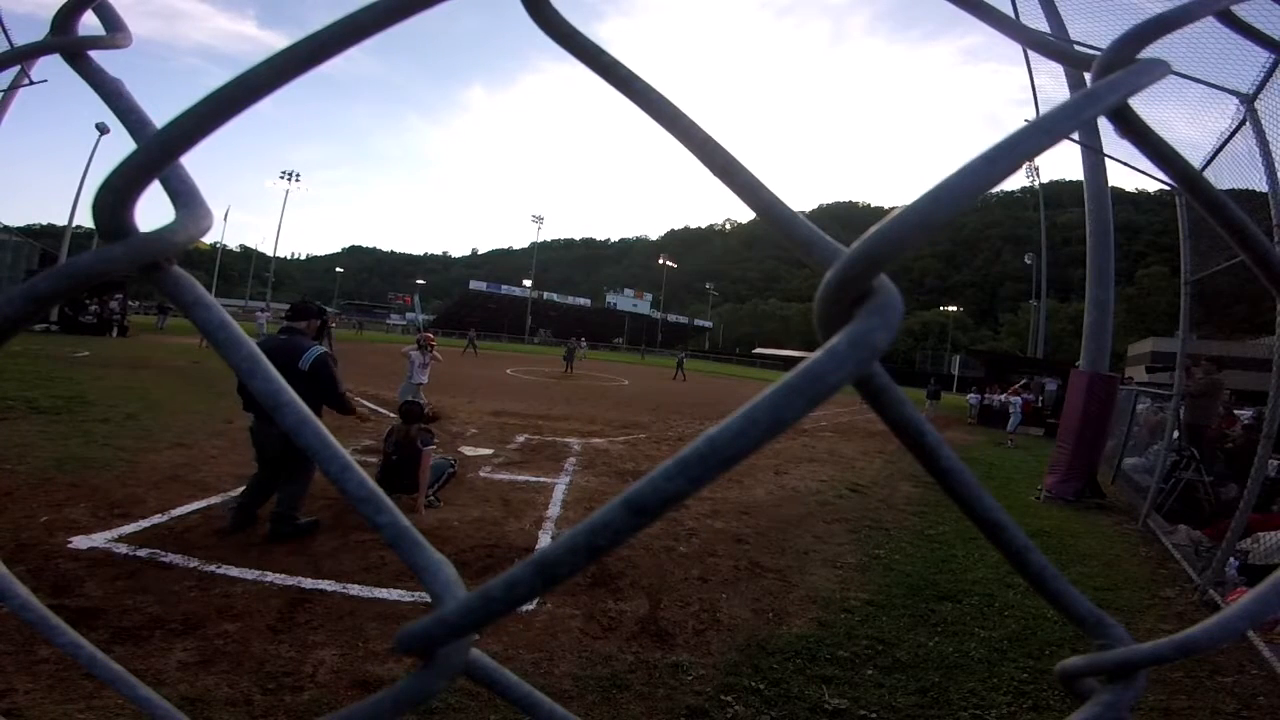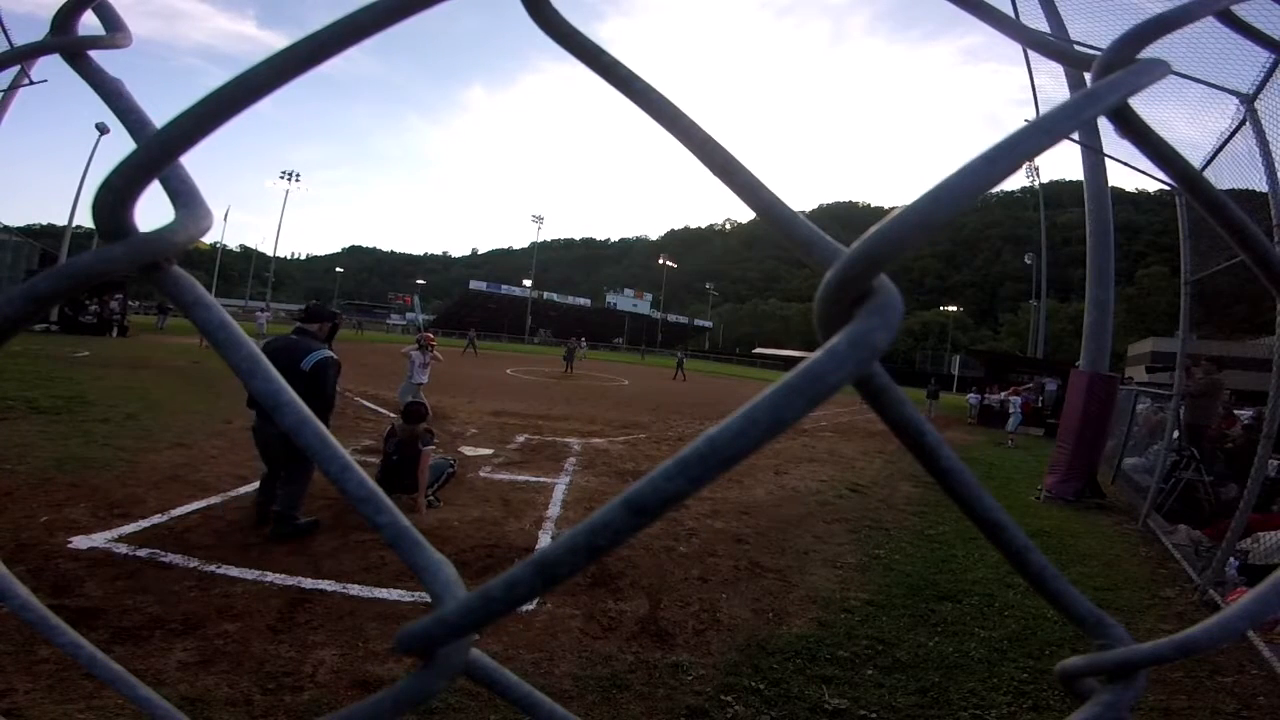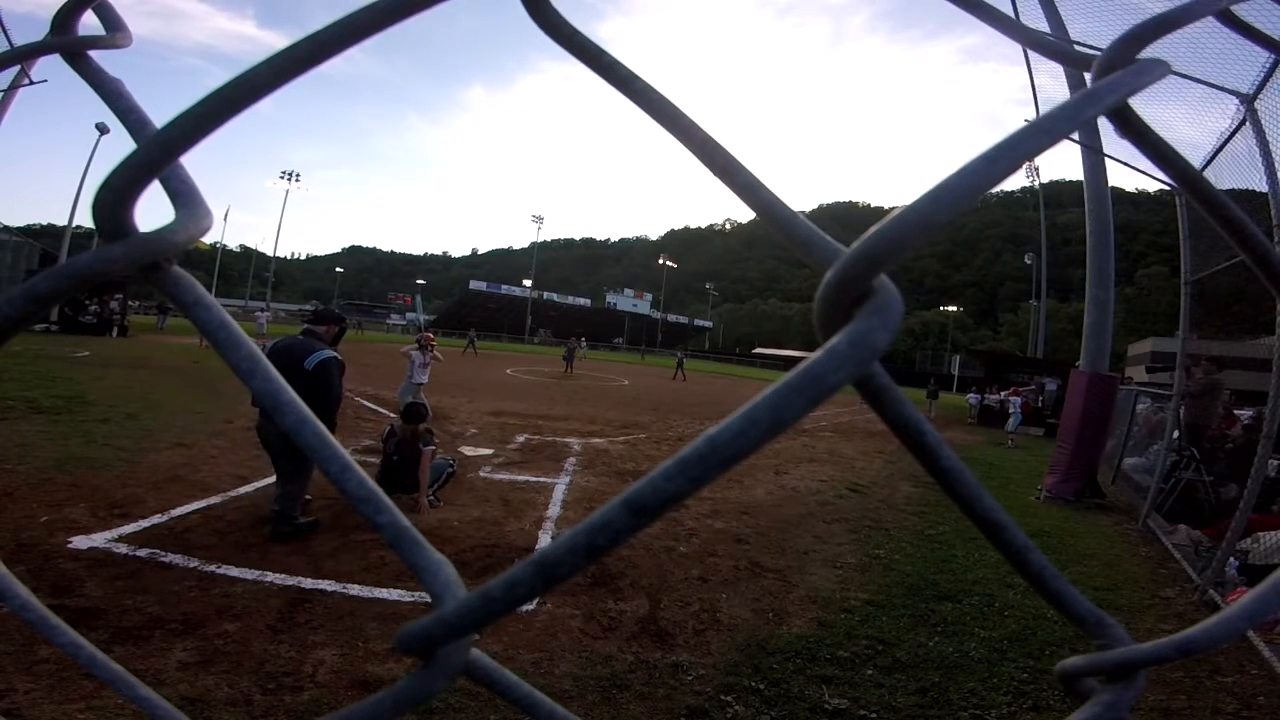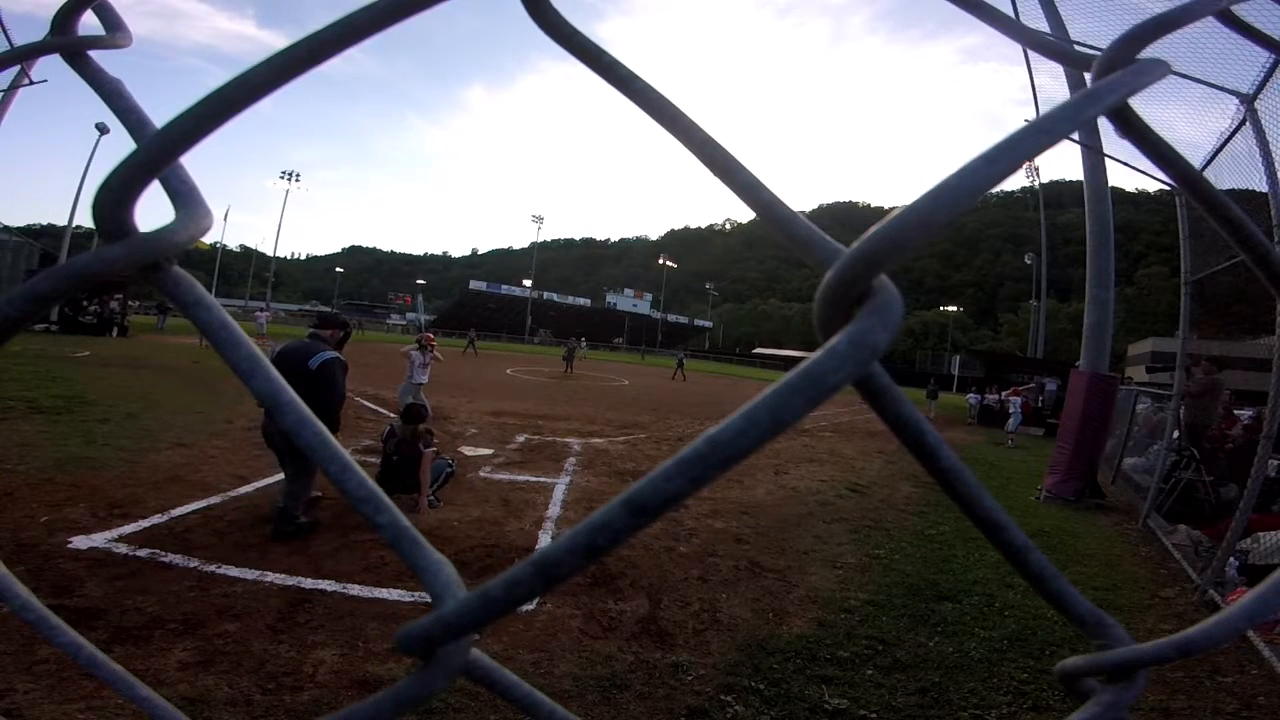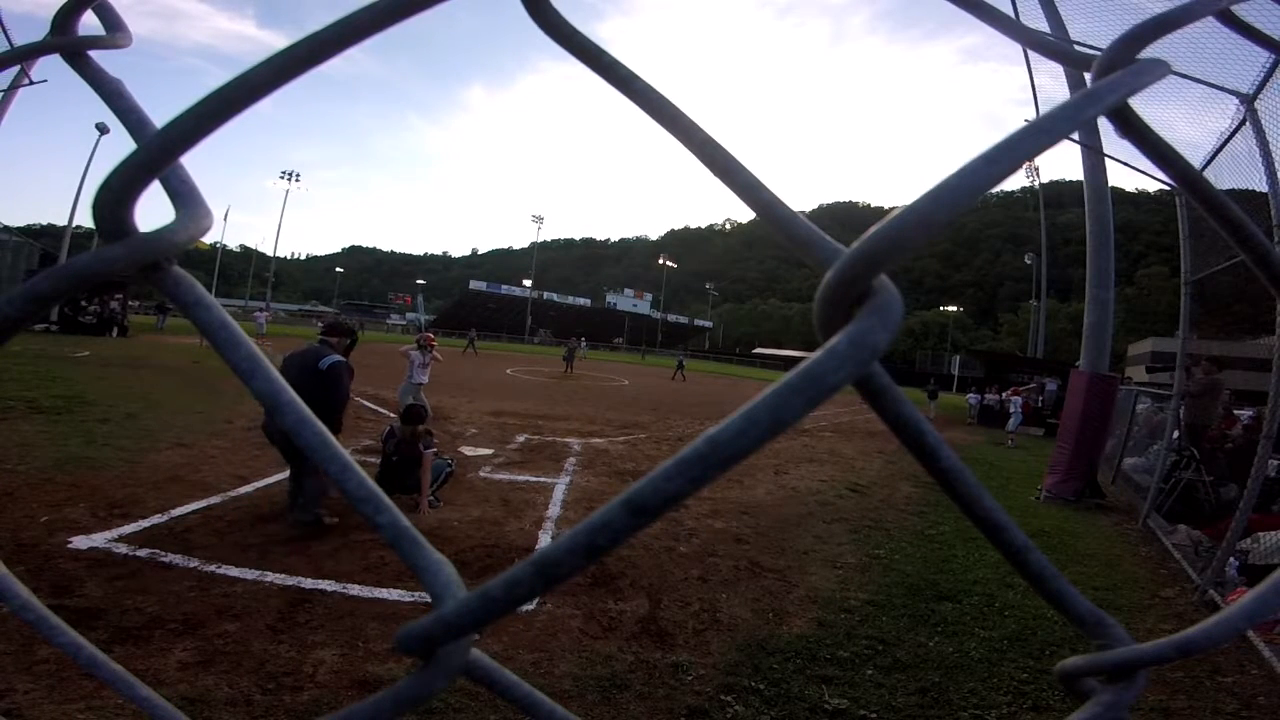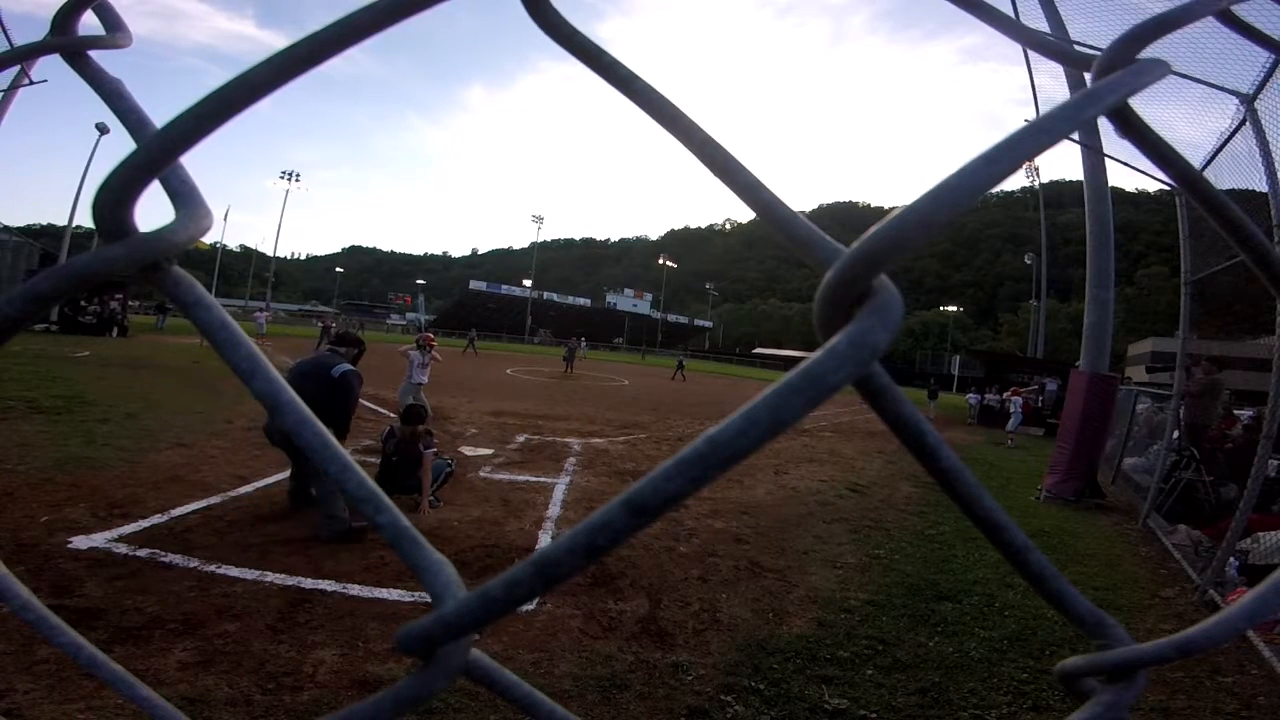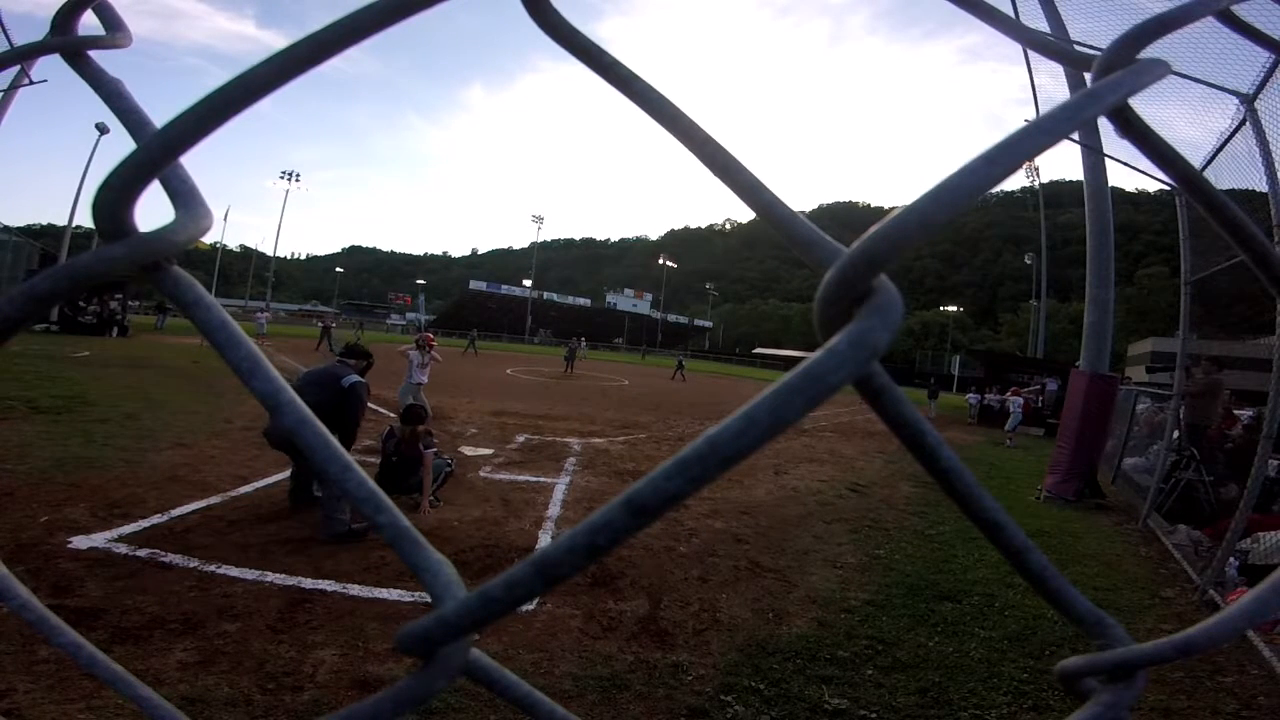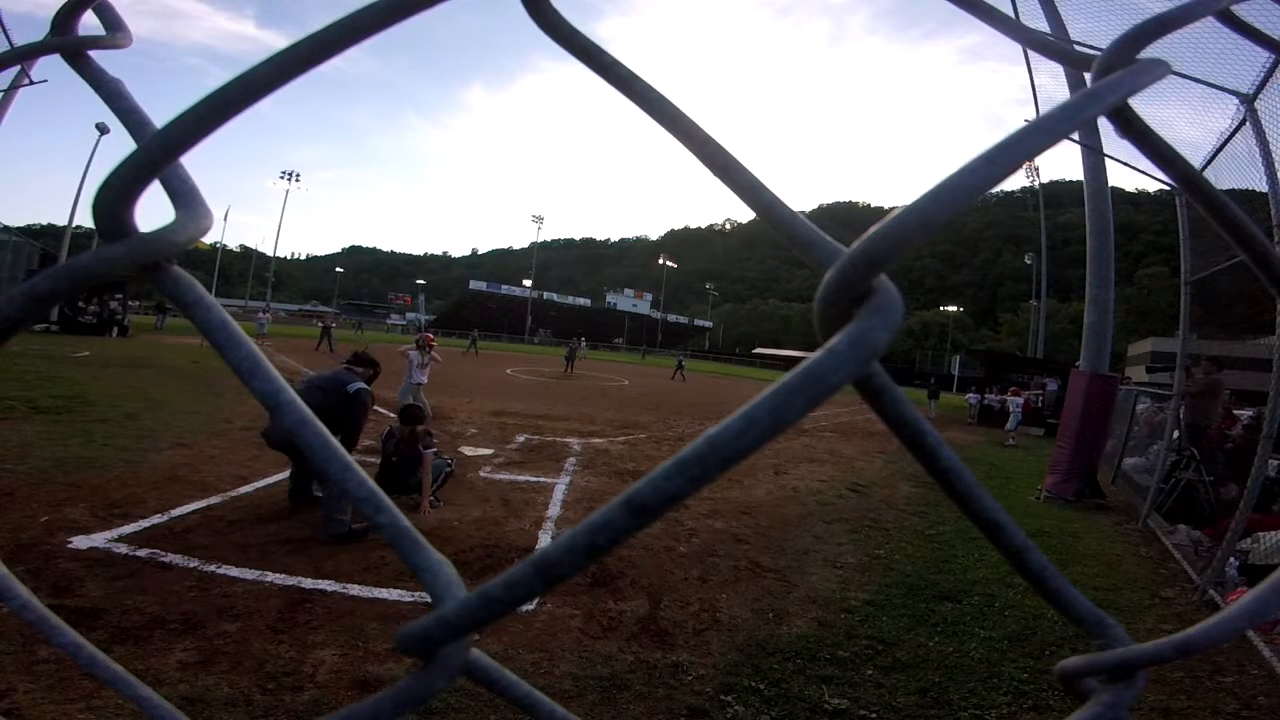
dt=0.2s
person 1, frame 1
left shoulder: (258, 346)
right shoulder: (314, 354)
left elbow: (244, 388)
right elbow: (332, 394)
right wrist: (353, 411)
left hip: (262, 425)
left knee: (266, 473)
right knee: (296, 477)
left ankle: (241, 515)
right ankle: (285, 523)
person 1, frame 2
left shoulder: (270, 345)
right shoulder: (322, 357)
right elbow: (323, 401)
left hip: (264, 424)
left knee: (274, 472)
right knee: (296, 476)
left ankle: (264, 511)
right ankle: (285, 522)
person 1, frame 3
left shoulder: (276, 346)
right shoulder: (326, 357)
right elbow: (329, 401)
right wrist: (328, 431)
left hip: (267, 422)
left knee: (285, 471)
right knee: (296, 474)
left ankle: (289, 505)
right ankle: (285, 523)
person 1, frame 4
left shoulder: (284, 349)
right shoulder: (330, 359)
right elbow: (332, 400)
right wrist: (332, 429)
left hip: (272, 421)
left knee: (293, 467)
right knee: (303, 473)
left ankle: (299, 500)
right ankle: (286, 521)
person 1, frame 5
left shoulder: (295, 355)
right shoulder: (337, 363)
right elbow: (337, 402)
right wrist: (334, 429)
left hip: (273, 420)
left knee: (299, 461)
right knee: (320, 468)
left ankle: (299, 499)
right ankle: (307, 512)
person 1, frame 6
left shoulder: (304, 363)
right shoulder: (347, 373)
right elbow: (345, 411)
right wrist: (339, 436)
left hip: (276, 423)
left knee: (303, 459)
right knee: (327, 474)
left ankle: (300, 496)
right ankle: (337, 525)
person 1, frame 7
left shoulder: (313, 372)
right shoulder: (355, 384)
right elbow: (351, 422)
right wrist: (343, 448)
left hip: (277, 426)
left knee: (305, 458)
left ankle: (301, 496)
right ankle: (338, 527)
person 1, frame 8
left shoulder: (321, 377)
right shoulder: (361, 391)
right elbow: (352, 430)
left hip: (276, 427)
left knee: (305, 458)
left ankle: (300, 497)
right ankle: (338, 528)
